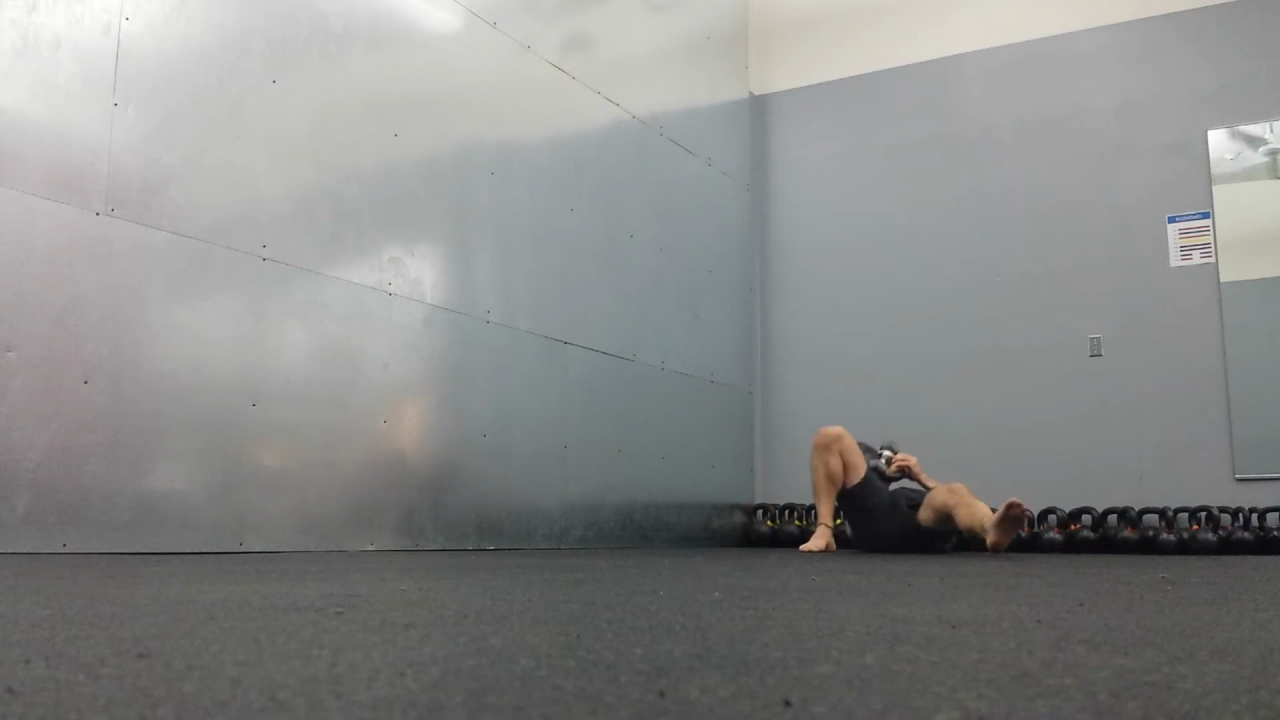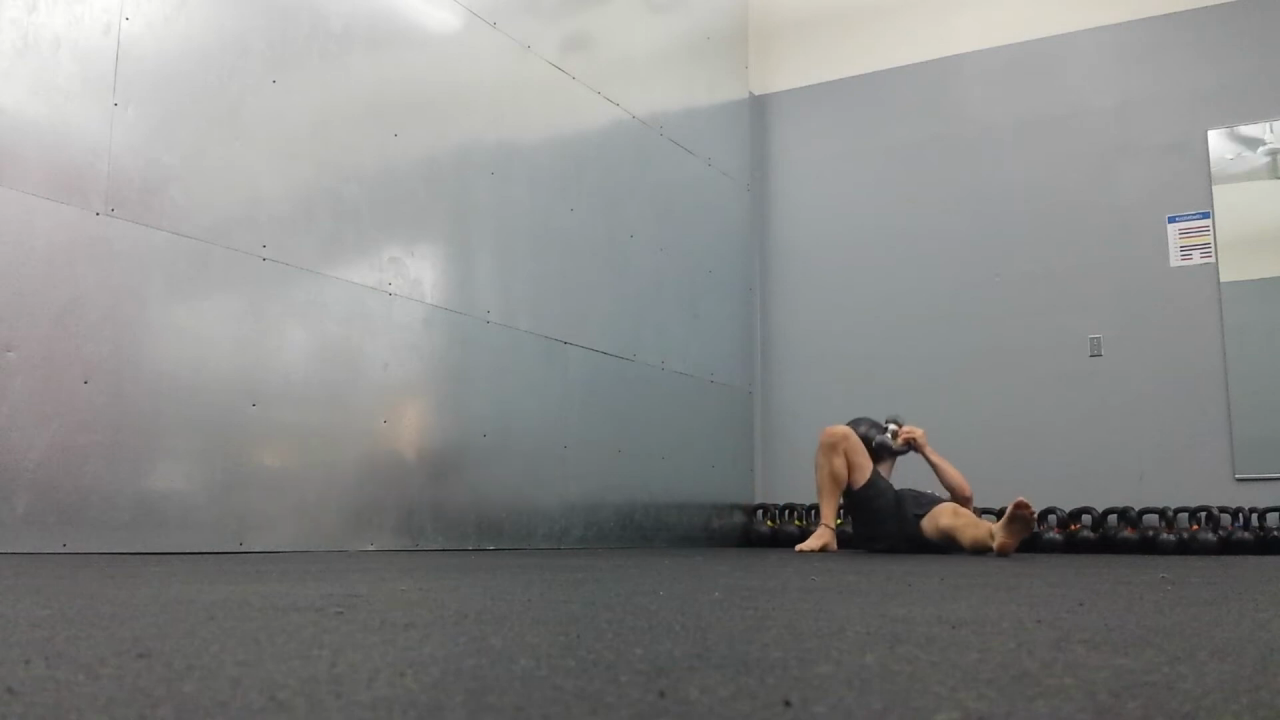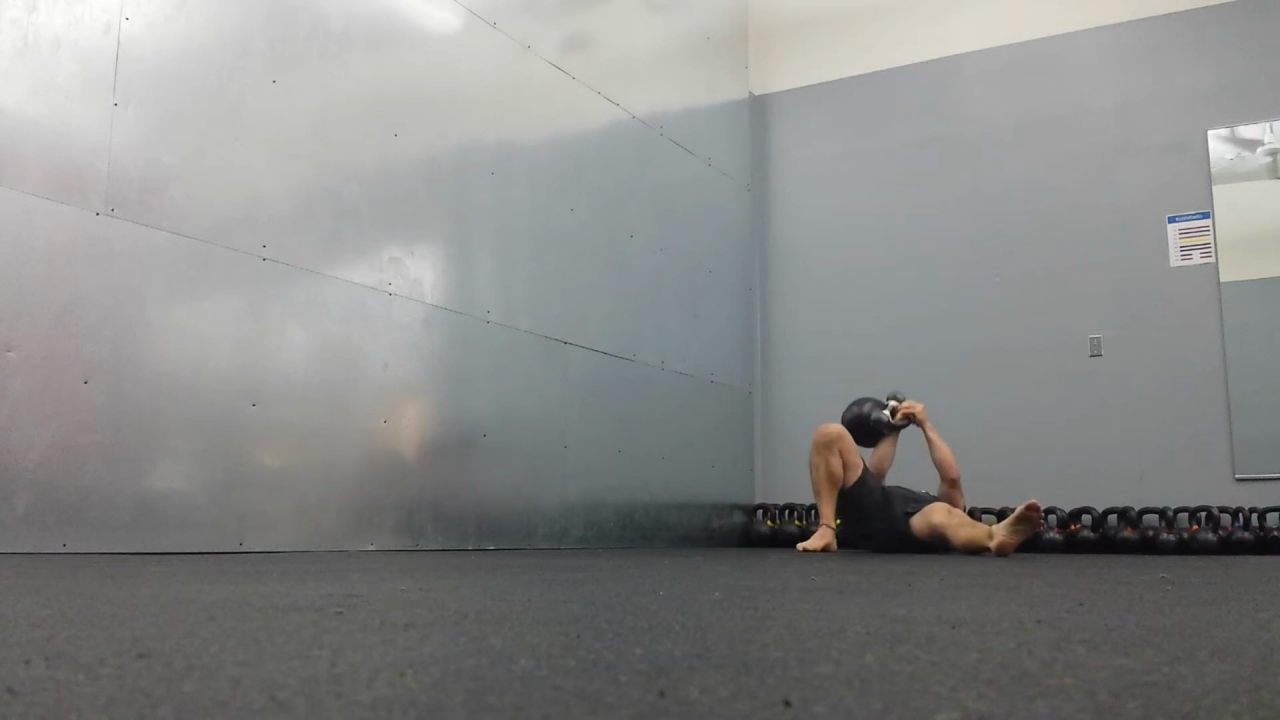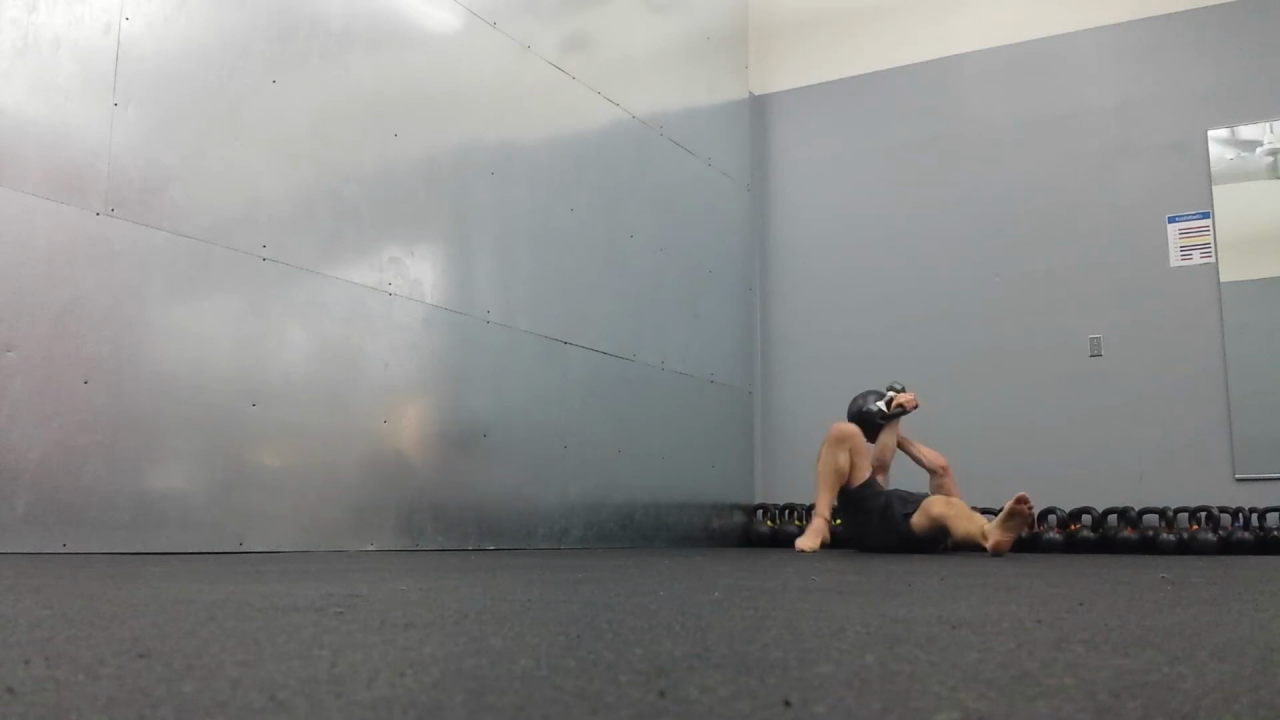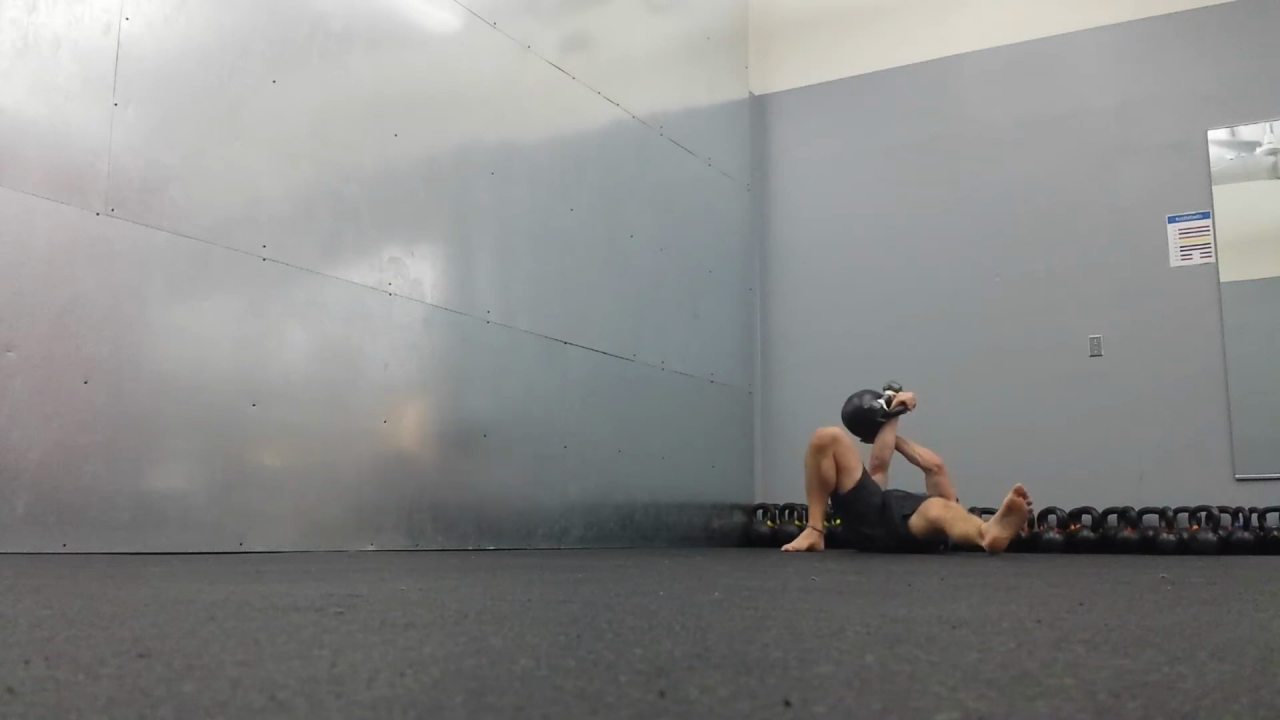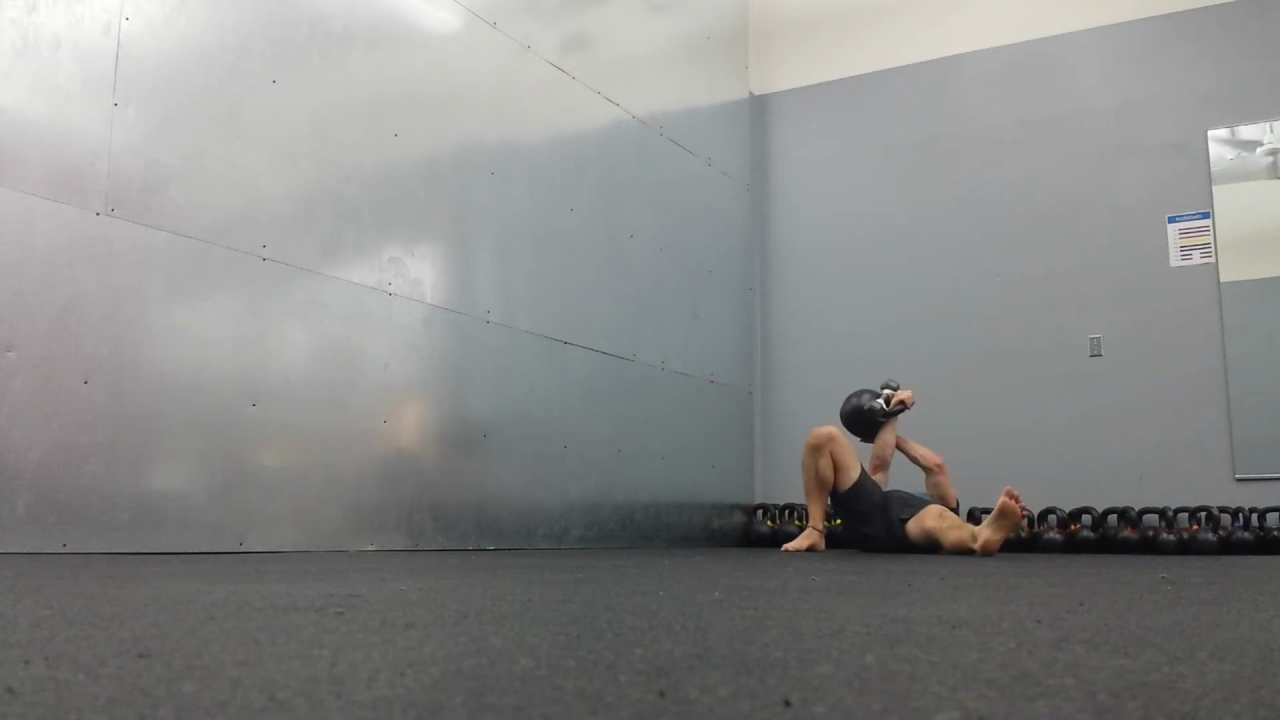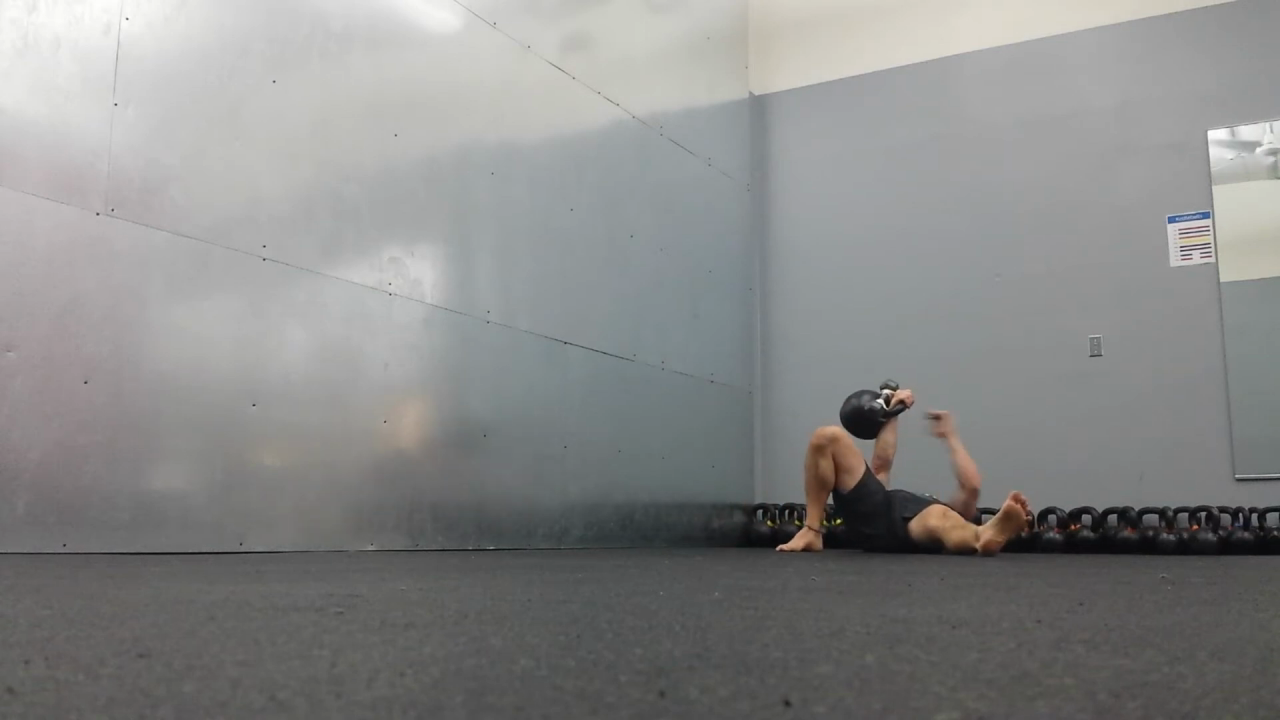
dt=0.3s
person 1, frame 1
left shoulder: (937, 513)
left elbow: (961, 503)
left wrist: (920, 477)
left hip: (923, 534)
right hip: (881, 521)
left knee: (955, 494)
right knee: (831, 437)
left ankle: (991, 528)
right ankle: (824, 531)
person 1, frame 2
left shoulder: (947, 512)
left elbow: (964, 495)
right elbow: (872, 488)
left wrist: (925, 450)
right wrist: (891, 449)
left hip: (922, 532)
right hip: (882, 522)
left knee: (951, 516)
right knee: (837, 435)
left ankle: (998, 535)
right ankle: (826, 532)
person 1, frame 3
left shoulder: (946, 506)
left elbow: (952, 478)
right elbow: (874, 476)
left wrist: (926, 425)
left hip: (911, 531)
right hip: (874, 517)
left knee: (942, 516)
right knee: (830, 434)
left ankle: (997, 536)
right ankle: (826, 531)
person 1, frame 4
left shoulder: (933, 510)
left elbow: (940, 469)
right elbow: (877, 466)
left wrist: (900, 439)
right wrist: (893, 418)
left hip: (913, 535)
right hip: (870, 522)
left knee: (944, 505)
right knee: (844, 432)
left ankle: (991, 534)
right ankle: (819, 525)
person 1, frame 5
left shoulder: (931, 510)
left elbow: (934, 467)
right elbow: (878, 466)
left wrist: (893, 438)
right wrist: (892, 417)
left hip: (909, 533)
right hip: (870, 522)
left knee: (940, 508)
right knee: (827, 438)
left ankle: (989, 533)
right ankle: (815, 532)
person 1, frame 6
left shoulder: (942, 510)
left elbow: (935, 467)
right elbow: (879, 465)
left wrist: (896, 440)
right wrist: (892, 415)
left hip: (909, 531)
right hip: (871, 518)
left knee: (935, 520)
right knee: (824, 437)
left ankle: (982, 536)
right ankle: (815, 532)
person 1, frame 7
left shoulder: (952, 514)
left elbow: (971, 484)
right elbow: (880, 465)
left wrist: (950, 437)
right wrist: (893, 414)
left hip: (910, 530)
right hip: (874, 517)
left knee: (939, 518)
right knee: (828, 437)
left ankle: (986, 536)
right ankle: (812, 532)
